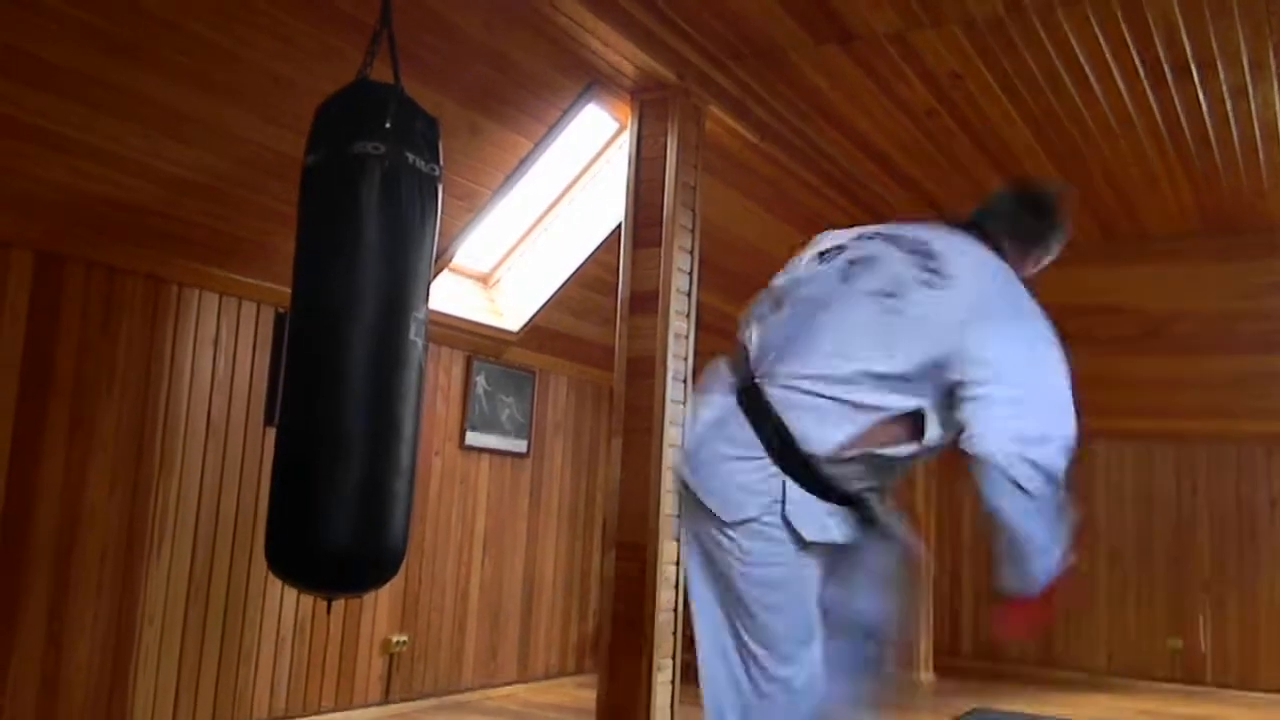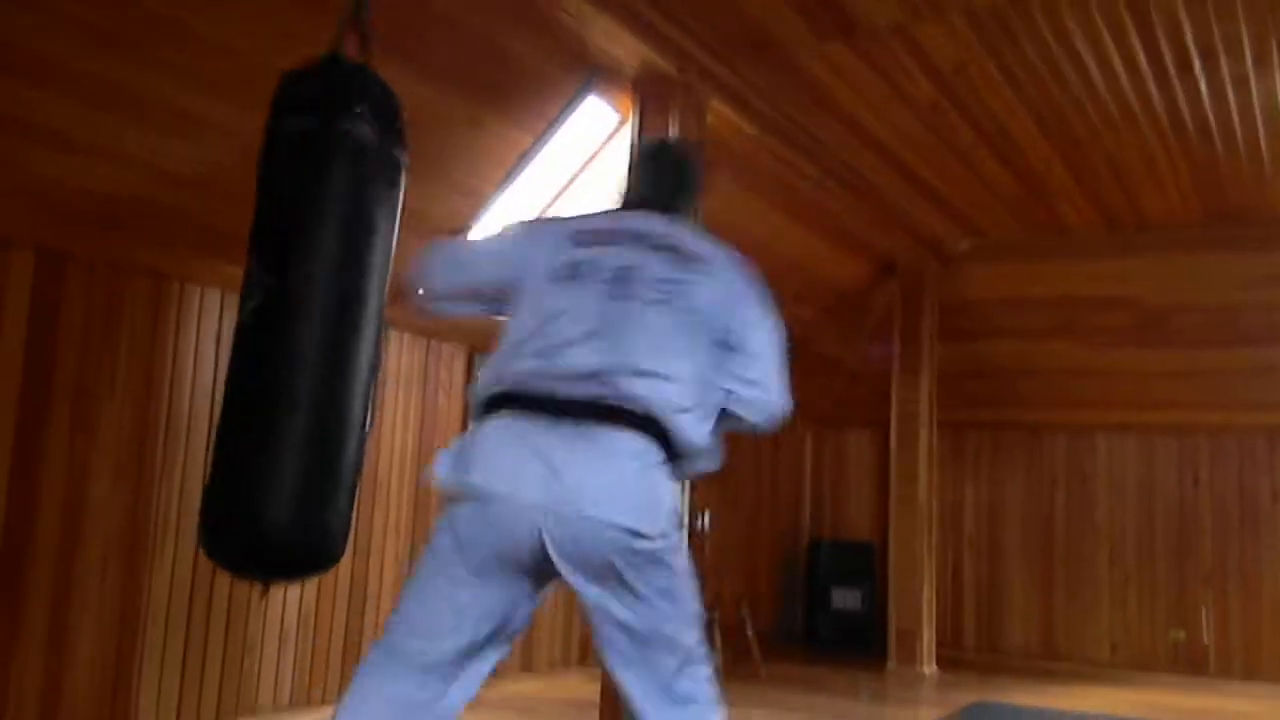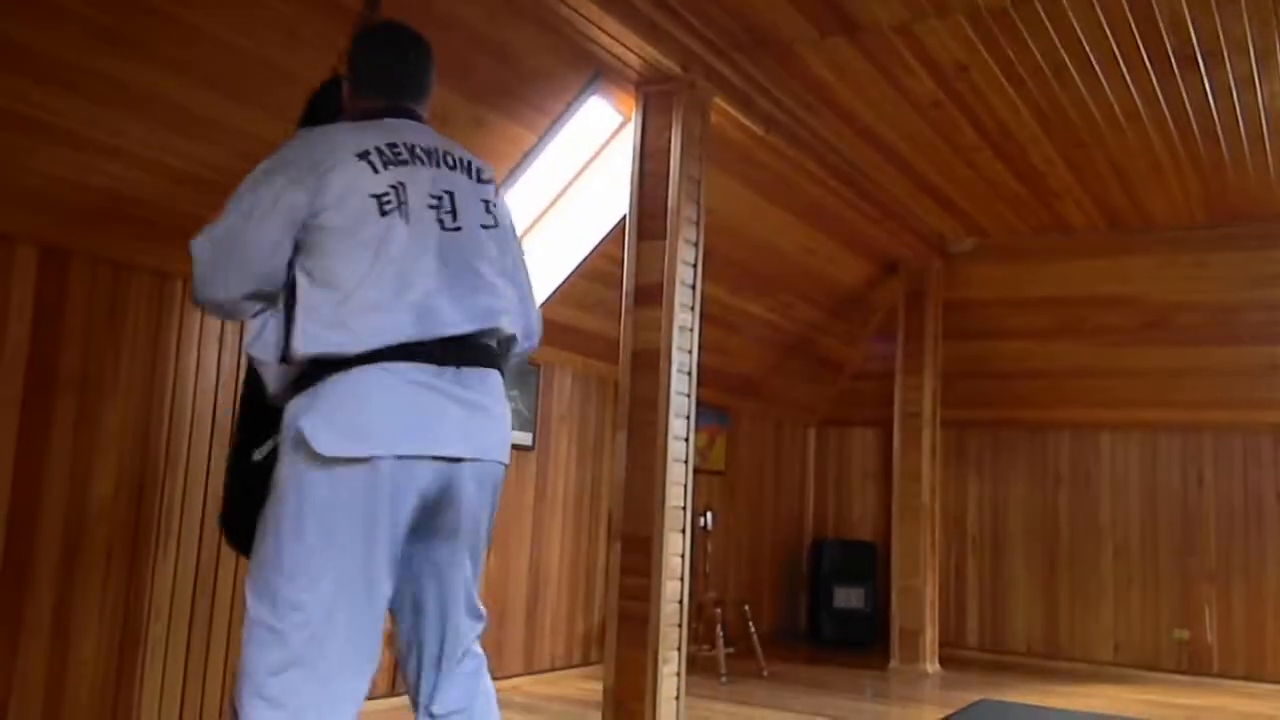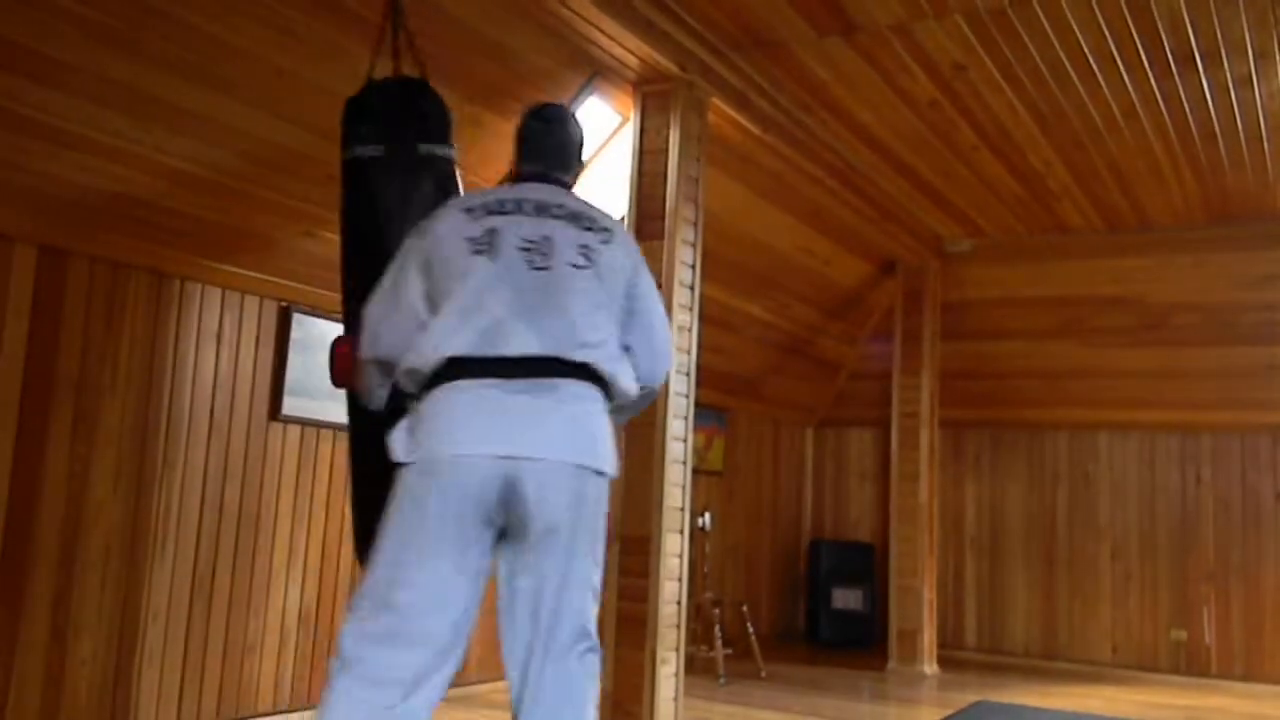
dt=0.7s
person 1, frame 1
left shoulder: (855, 242)
right shoulder: (1007, 316)
left elbow: (764, 315)
right elbow: (1023, 458)
right wrist: (1033, 579)
left hip: (735, 426)
right hip: (758, 484)
left knee: (861, 604)
person 1, frame 2
left shoulder: (551, 237)
right shoulder: (723, 272)
left elbow: (434, 277)
right elbow: (763, 403)
left hip: (506, 465)
right hip: (626, 486)
person 1, frame 3
left shoulder: (318, 155)
right shoulder: (479, 179)
left elbow: (218, 278)
right elbow: (524, 329)
left wrist: (290, 291)
left hip: (365, 416)
right hip: (474, 421)
right knee: (448, 653)
person 1, frame 4
left shoulder: (452, 220)
right shoulder: (613, 239)
left elbow: (383, 341)
right elbow: (650, 368)
left wrist: (374, 389)
left hip: (463, 427)
right hip: (571, 436)
left knee: (386, 646)
right knee: (560, 650)
